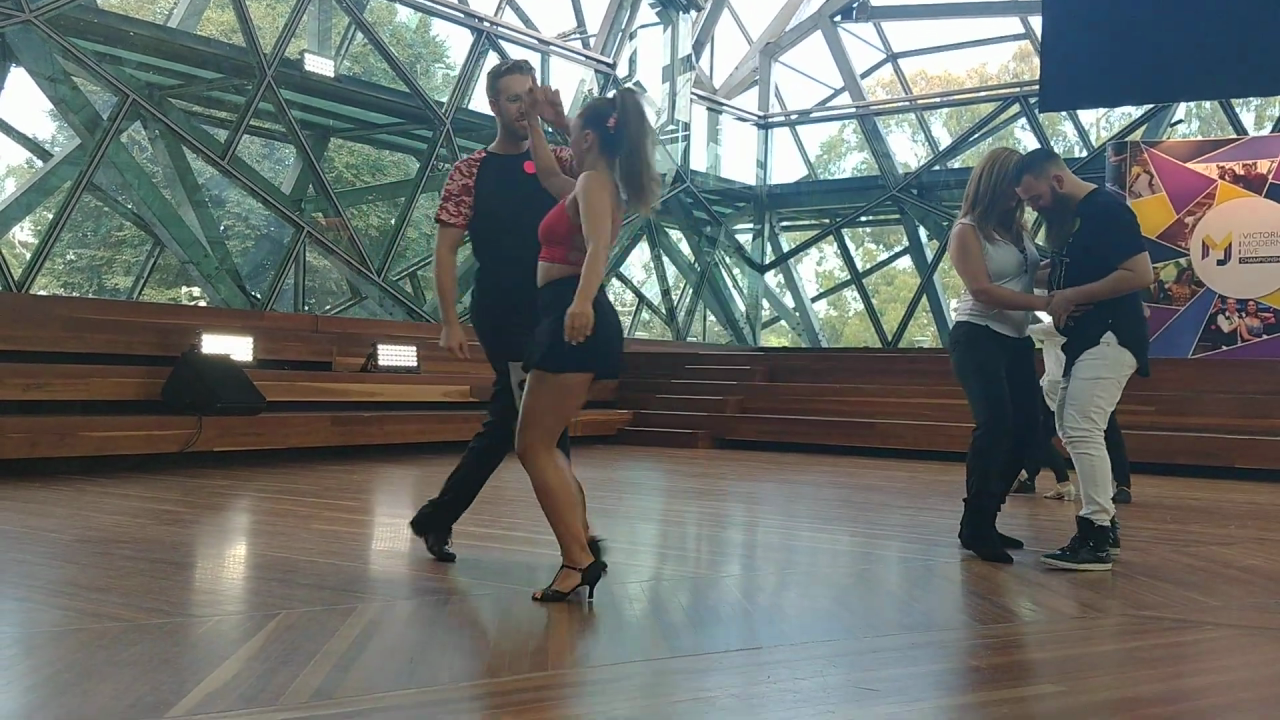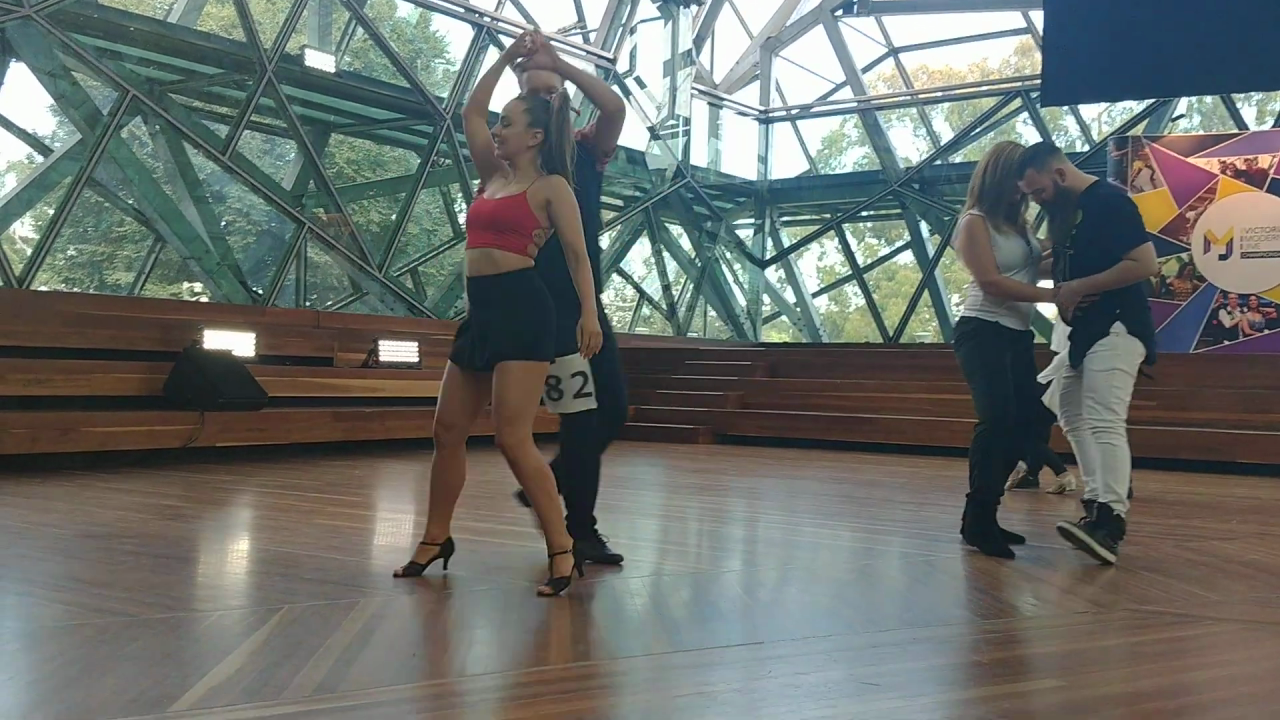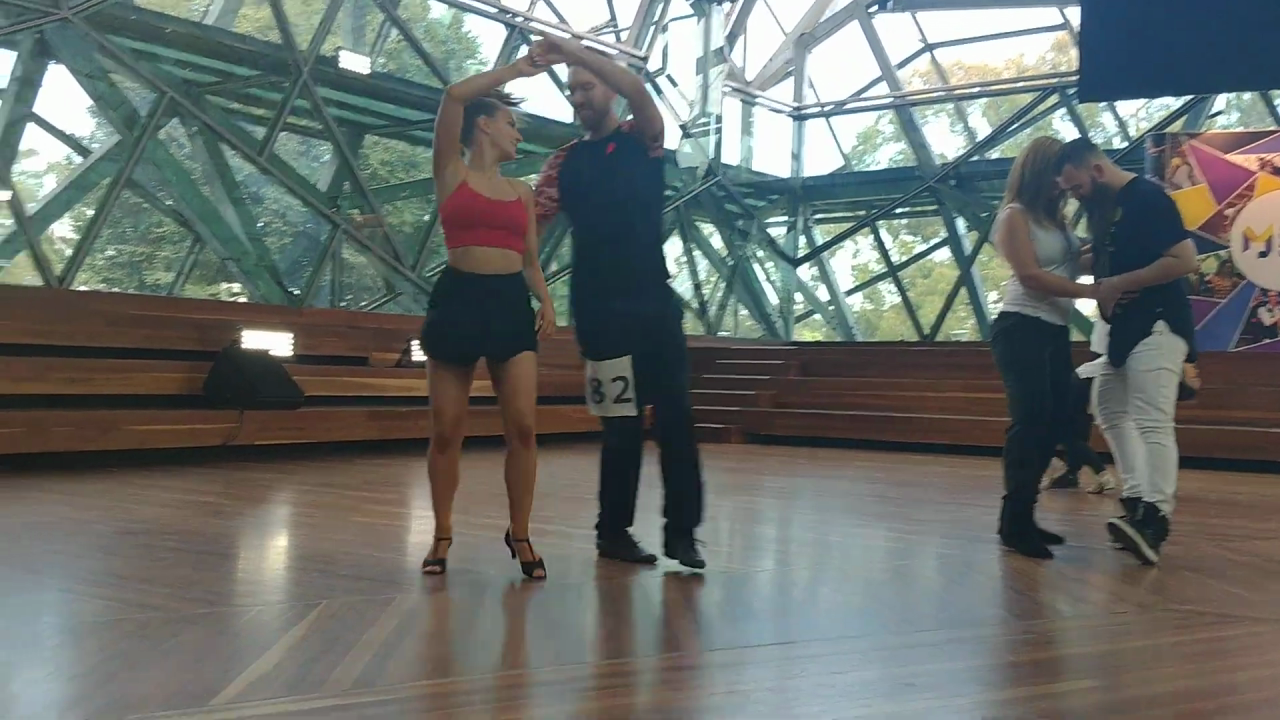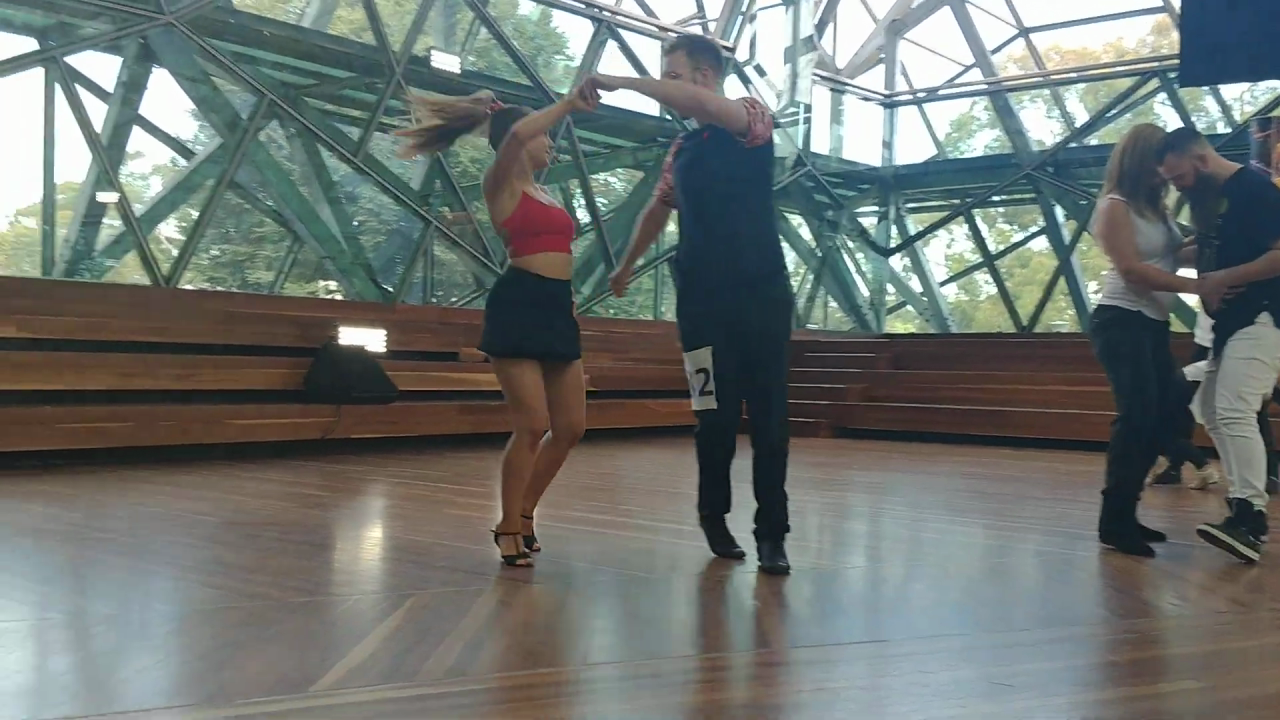
dt=0.2s
person 1, frame 1
left shoulder: (554, 160)
right shoulder: (471, 171)
right elbow: (445, 249)
left wrist: (562, 122)
right wrist: (450, 322)
left hip: (534, 314)
right hip: (502, 316)
left knee: (505, 429)
left ankle: (437, 517)
person 1, frame 2
left shoulder: (587, 147)
left elbow: (615, 108)
left wrist: (561, 65)
left hip: (587, 303)
left knee: (614, 411)
right knee: (583, 417)
left ankle: (549, 486)
right ankle: (579, 531)
person 1, frame 3
left shoulder: (641, 141)
right shoulder: (564, 162)
left elbow: (640, 94)
right elbow: (531, 226)
left wrist: (576, 54)
left hip: (656, 300)
right hip: (601, 308)
left knee: (677, 414)
right knee: (624, 422)
left ankle: (681, 529)
right ankle: (613, 531)
person 1, frame 4
left shoulder: (749, 123)
right shoulder: (683, 150)
left elbow: (703, 101)
right elbow: (658, 210)
left wrist: (624, 81)
right wrist: (626, 265)
left hip: (762, 294)
right hip: (701, 300)
left knee: (768, 414)
right knee: (717, 416)
left ankle: (772, 531)
right ankle: (715, 517)
person 2, frame 1
left shoulder: (593, 184)
right shoulder: (596, 187)
left elbow: (598, 244)
right elbow: (550, 175)
left wrist: (583, 299)
right wrist: (535, 120)
left hip: (573, 319)
right hip: (586, 323)
left knee: (533, 446)
right knee: (541, 444)
left ankle: (577, 560)
right ankle: (579, 550)
person 2, frame 2
left shoulder: (552, 187)
right shoulder: (492, 177)
left elbow: (579, 255)
right elbow: (471, 111)
left wrist: (589, 311)
right wrist: (506, 59)
left hip: (518, 308)
right hip: (483, 312)
left knee: (514, 438)
right knee: (446, 430)
left ankle: (562, 549)
right ankle: (436, 539)
person 2, frame 3
left shoulder: (522, 192)
right shoulder: (451, 171)
left elbow: (530, 257)
right elbow: (455, 95)
left wrist: (546, 306)
right wrist: (521, 68)
left hip: (509, 304)
right hip: (456, 301)
left knee: (522, 426)
right knee: (447, 430)
left ankle: (520, 534)
right ankle: (442, 536)
person 2, frame 4
left shoulder: (546, 196)
right shoulder: (502, 183)
right elbow: (517, 130)
left wrist: (570, 304)
right wrist: (569, 104)
left hip: (556, 309)
right hip: (519, 304)
left knee: (570, 427)
right knee: (534, 425)
left ankle: (523, 514)
right ankle: (509, 527)
person 3, frame 1
left shoulder: (1107, 210)
right shoulder: (1066, 218)
left elbow: (1140, 274)
left wrist: (1070, 295)
right wrist: (1054, 291)
left hip: (1110, 338)
right hip: (1081, 339)
left knee: (1083, 430)
right knee: (1071, 430)
left ankle: (1094, 534)
right ankle: (1100, 522)
person 3, frame 2
left shoulder: (1109, 201)
right shoulder: (1066, 209)
left elbow: (1145, 263)
left wrist: (1078, 287)
right wrist: (1063, 287)
left hip: (1116, 328)
right hip: (1085, 330)
left knee: (1105, 423)
right knee: (1074, 417)
left ankle: (1110, 519)
right ankle: (1097, 504)
person 3, frame 3
left shoulder: (1148, 198)
right shoulder: (1104, 206)
left elbow: (1185, 260)
left wrist: (1118, 283)
left hip: (1157, 326)
right hip: (1123, 328)
left knee: (1151, 422)
right knee: (1111, 413)
left ankle: (1154, 517)
right ankle: (1136, 502)
person 3, frame 4
right shoulder: (1211, 197)
left wrist: (1223, 277)
right hip: (1231, 323)
left knee: (1236, 411)
right knee: (1213, 410)
right ankle: (1243, 504)
person 4, frame 1
left shoulder: (1019, 227)
right shoulder: (967, 231)
left elbow: (1032, 275)
right elbow: (982, 291)
right wrist: (1046, 303)
left hip: (1016, 342)
right hip: (978, 338)
left knee: (1024, 431)
right knee: (995, 424)
left ankle: (984, 522)
right ankle: (975, 527)
person 4, frame 2
left shoulder: (1019, 221)
right shoulder: (974, 222)
left elbow: (1032, 269)
right elbow: (990, 282)
right wrist: (1052, 296)
left hip: (1017, 335)
right hip: (983, 332)
left knee: (1020, 425)
right knee: (997, 419)
left ankle: (984, 517)
right ankle: (978, 521)
person 4, frame 3
left shoulder: (1055, 216)
right shoulder: (1014, 217)
left elbow: (1070, 263)
right elbow: (1030, 275)
right wrist: (1092, 291)
left hip: (1054, 330)
right hip: (1022, 328)
left knee: (1051, 423)
right knee: (1030, 418)
left ankle: (1021, 518)
right ankle: (1015, 522)
person 4, frame 4
left shoulder: (1156, 207)
right shoulder: (1115, 207)
left elbow: (1170, 256)
right elbow: (1131, 269)
right wrist: (1195, 286)
left hip: (1153, 324)
right hip: (1122, 321)
left knee: (1156, 418)
right knee: (1138, 412)
left ankle: (1124, 514)
right ankle: (1114, 519)
